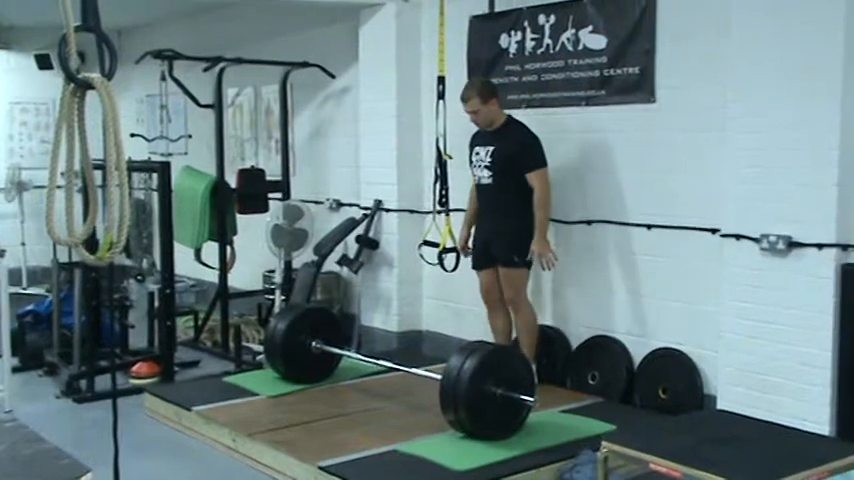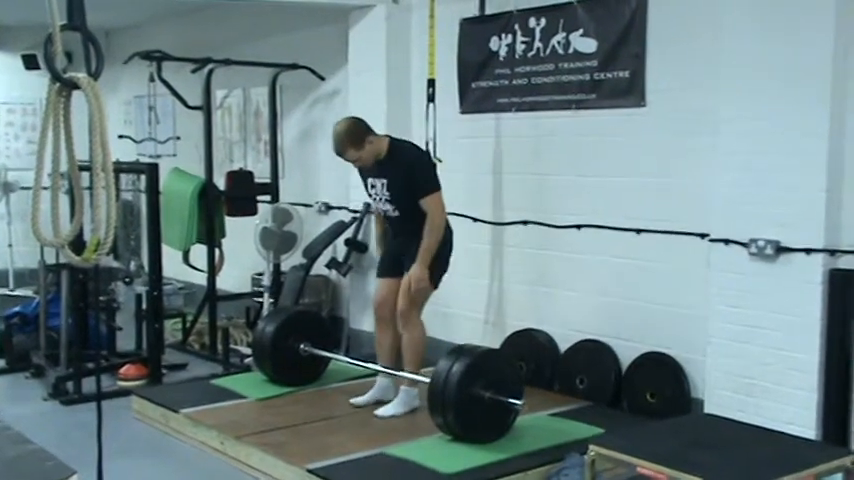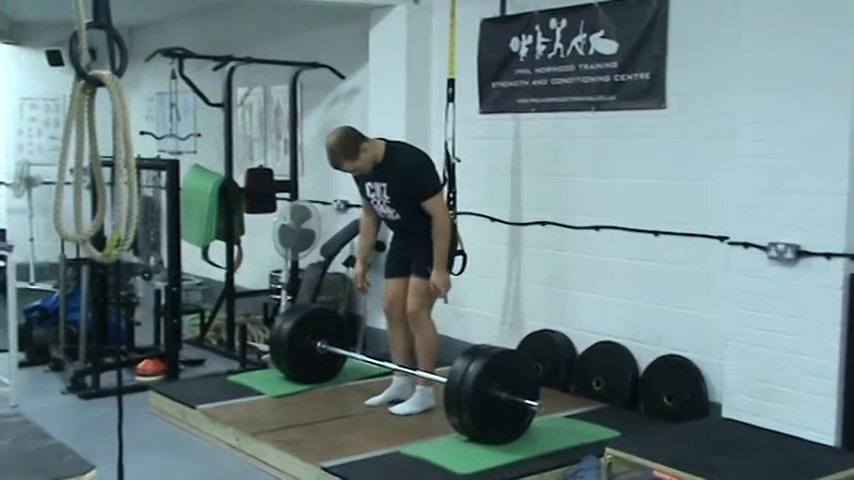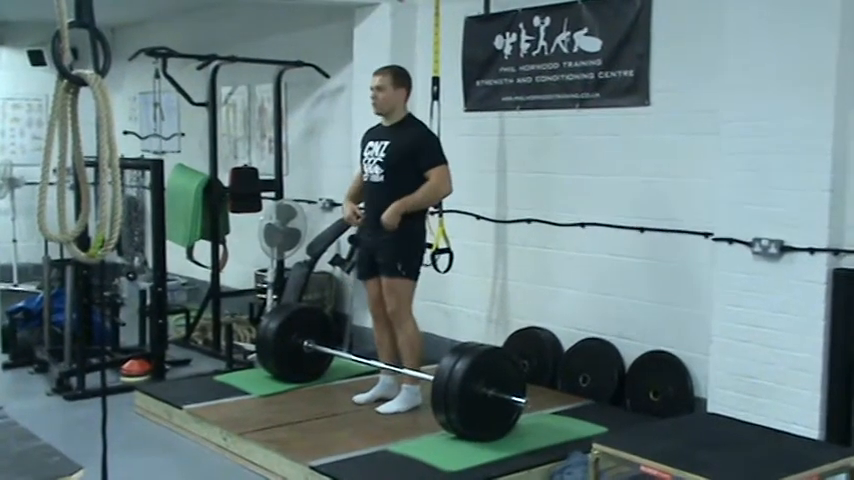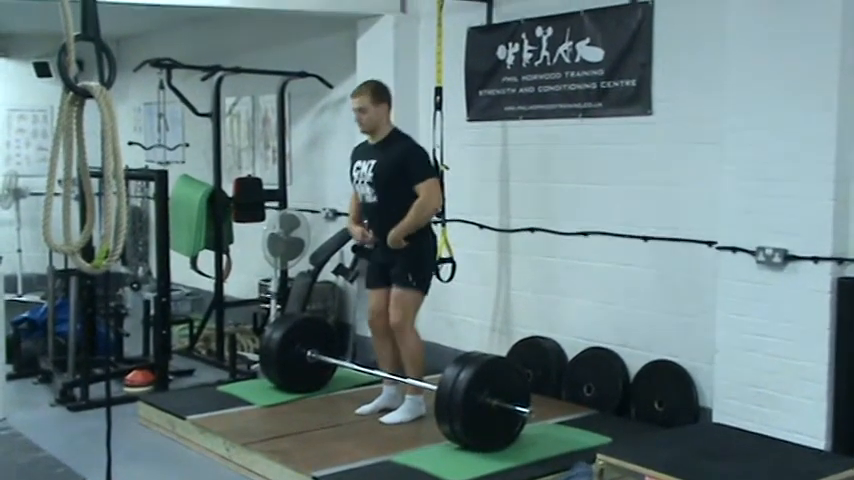
dt=1s
person 1, frame 1
left shoulder: (521, 138)
right shoulder: (477, 139)
left elbow: (541, 189)
left wrist: (540, 238)
right wrist: (466, 228)
left hip: (514, 233)
right hip: (485, 230)
left knee: (516, 300)
right knee: (491, 299)
person 1, frame 2
left shoulder: (412, 161)
right shoulder: (367, 165)
left elbow: (437, 214)
left wrist: (421, 264)
right wrist: (381, 248)
left hip: (429, 242)
right hip: (398, 240)
left knee: (406, 311)
right knee: (382, 309)
left ankle: (409, 392)
right ankle: (385, 384)
person 1, frame 3
left shoulder: (411, 163)
right shoulder: (362, 168)
left elbow: (440, 215)
right elbow: (370, 214)
left wrist: (440, 268)
right wrist: (361, 261)
left hip: (432, 241)
right hip: (402, 240)
left knee: (417, 311)
right knee: (393, 310)
left ankle: (425, 391)
right ankle: (401, 384)
person 1, frame 4
left shoulder: (418, 135)
right shoulder: (371, 135)
left elbow: (442, 185)
left wrist: (399, 207)
right wrist: (349, 201)
left hip: (401, 235)
right hip: (370, 234)
left knee: (398, 313)
right knee: (378, 312)
left ankle: (411, 389)
right ankle: (387, 382)
person 1, frame 5
left shoulder: (407, 151)
right shoulder: (359, 153)
left elbow: (432, 200)
right elbow: (360, 193)
left wrist: (399, 233)
right wrist: (355, 223)
left hip: (413, 249)
right hip: (382, 250)
left knee: (399, 323)
right knee: (376, 322)
left ankle: (415, 399)
right ankle: (391, 392)
